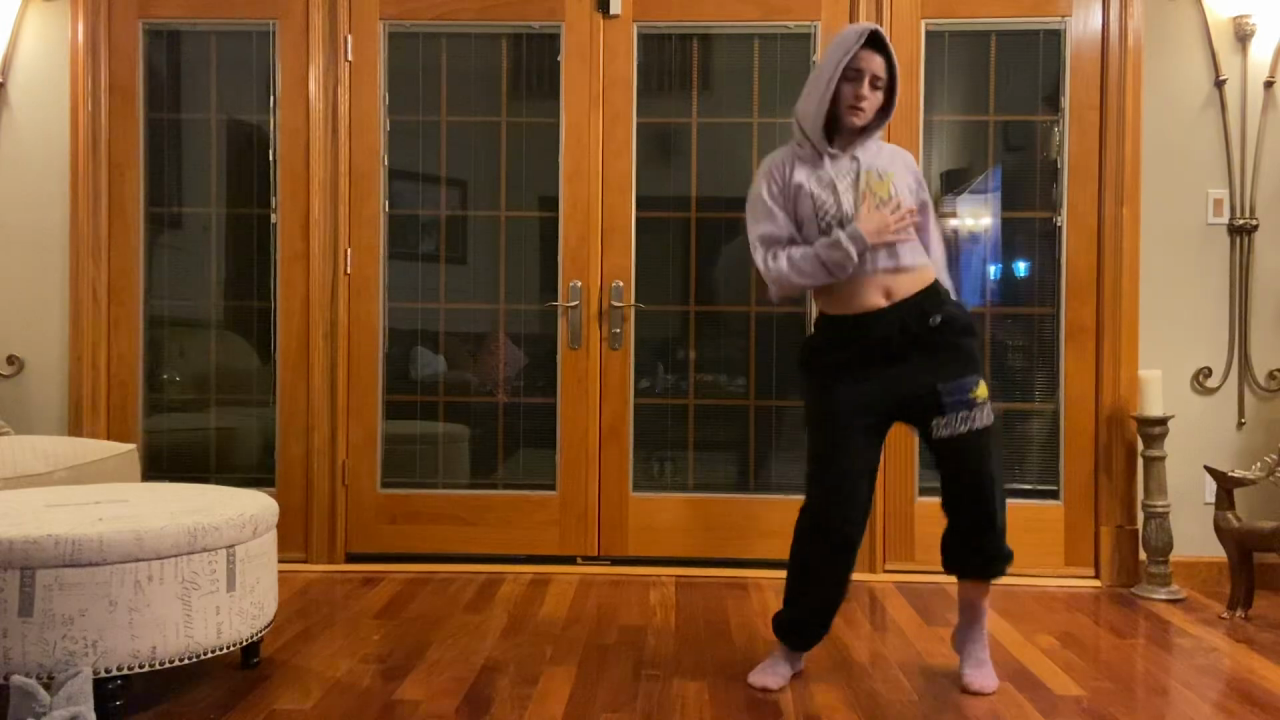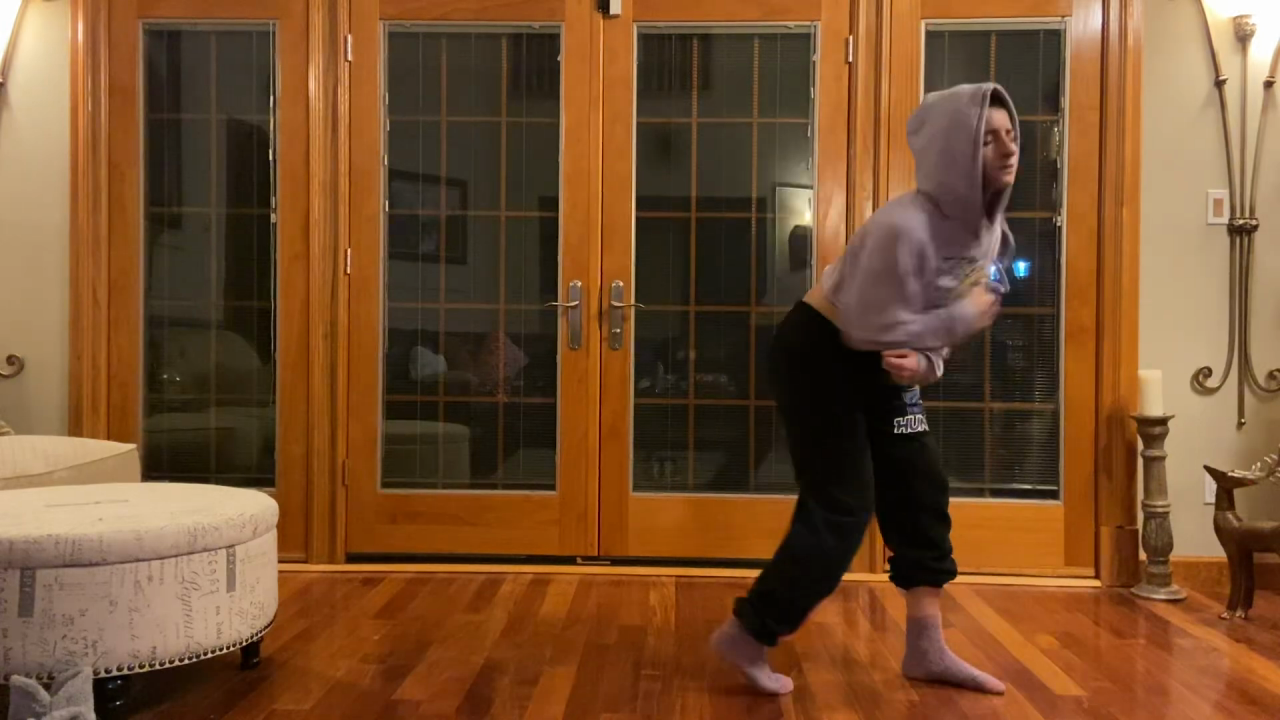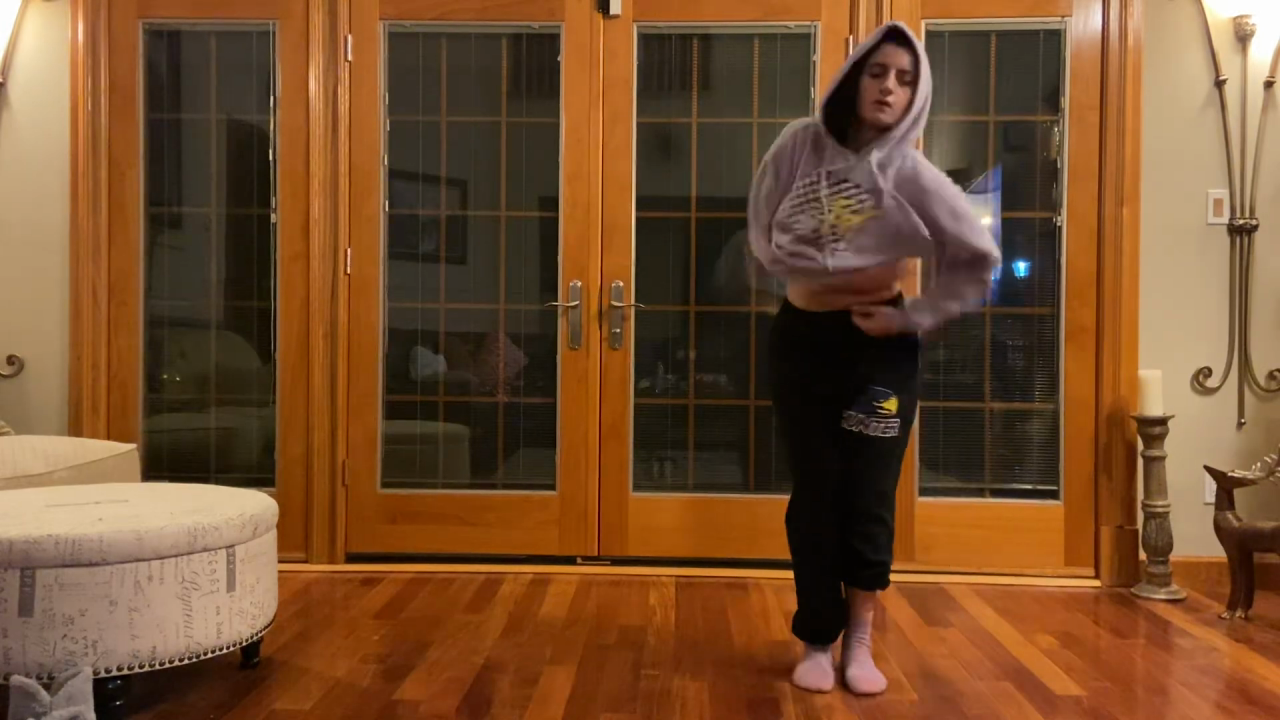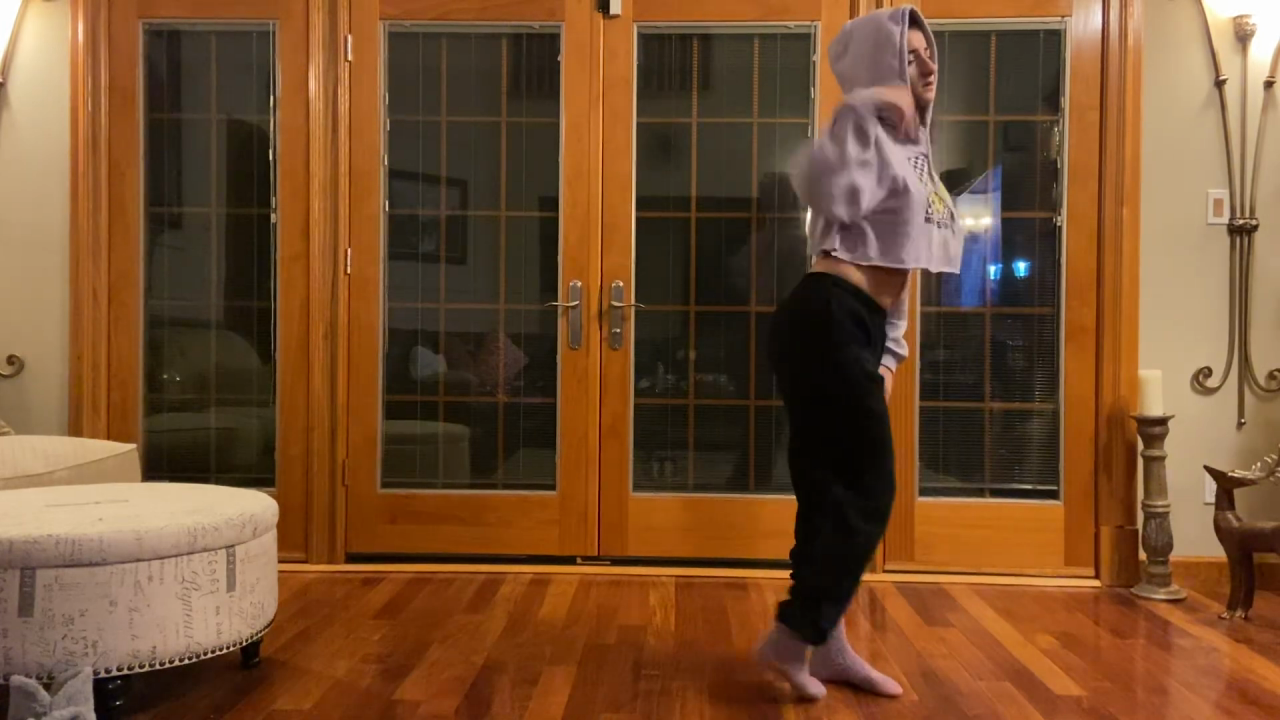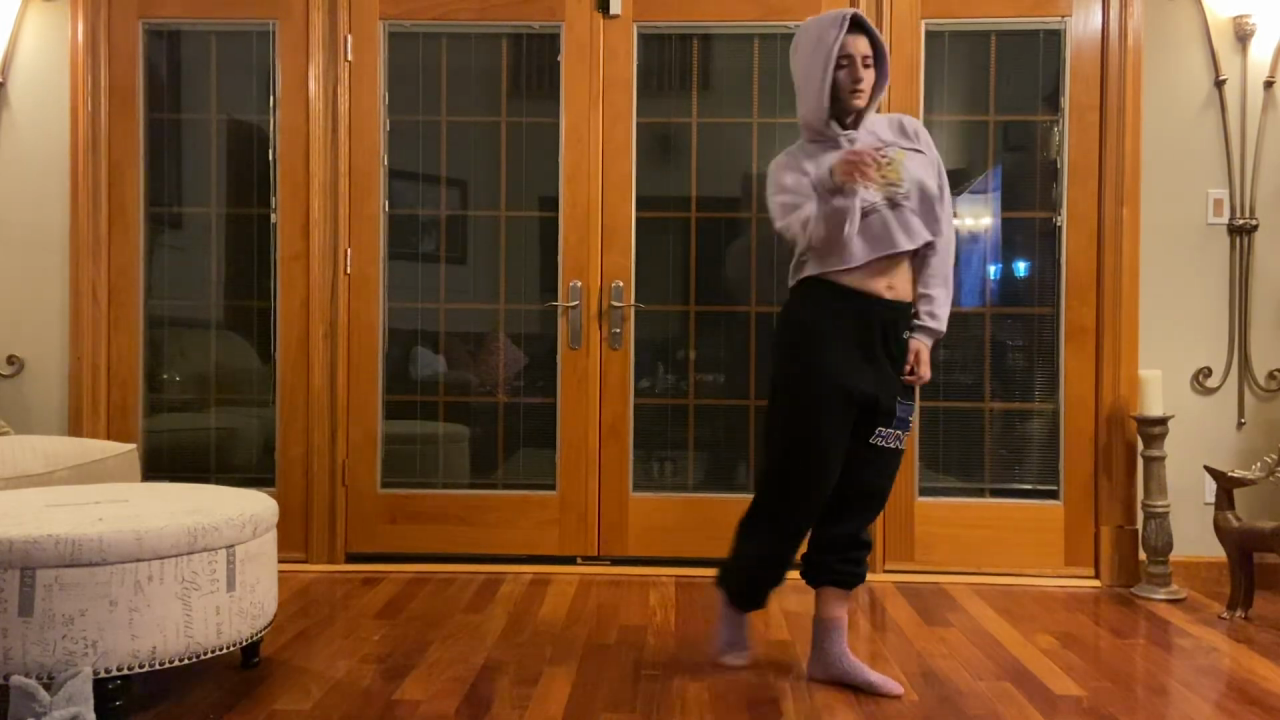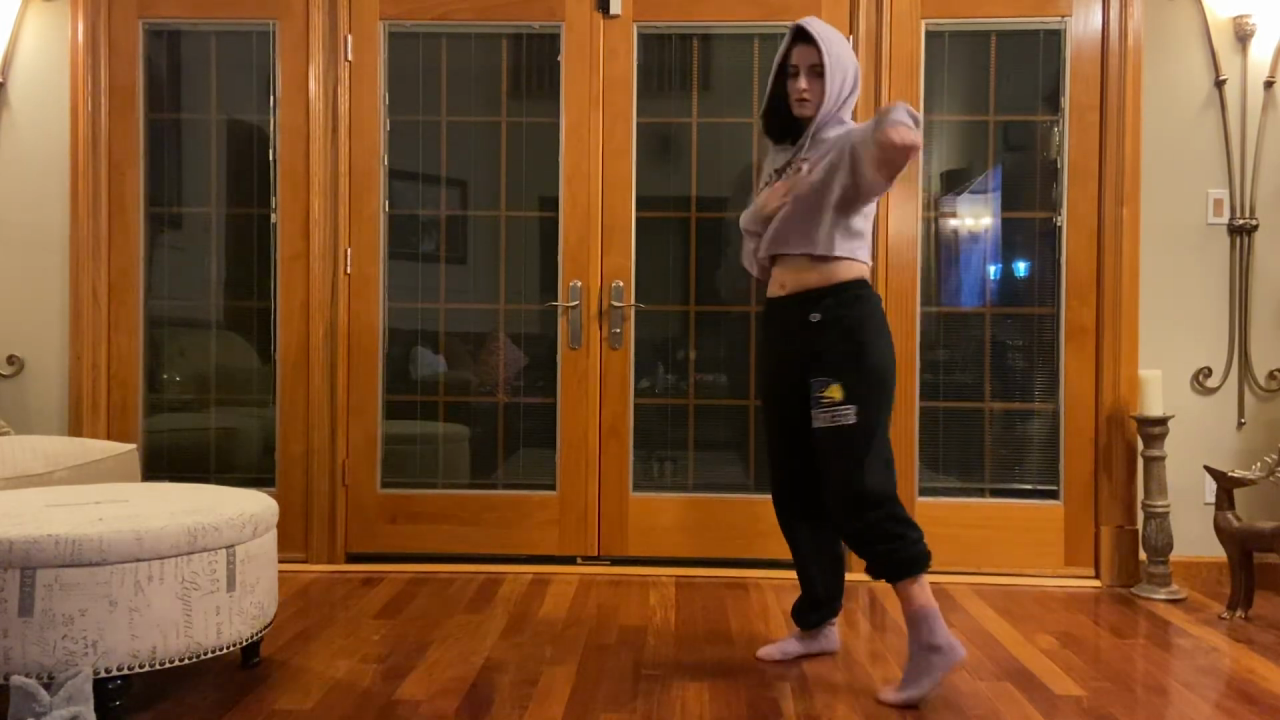
dt=0.7s
person 1, frame 1
left shoulder: (896, 162)
right shoulder: (783, 171)
right elbow: (775, 269)
left wrist: (966, 333)
right wrist: (851, 242)
left hip: (931, 331)
right hip: (846, 352)
left knee: (976, 489)
right knee: (835, 510)
left ankle: (972, 636)
right ankle: (793, 644)
person 1, frame 2
left shoulder: (991, 233)
right shoulder: (909, 227)
left elbow: (940, 322)
right elbow: (870, 325)
left wrist: (923, 357)
right wrist: (961, 319)
left hip: (880, 365)
right hip: (818, 357)
left knee: (922, 490)
right knee: (843, 506)
left ankle: (927, 647)
right ankle: (746, 634)
person 1, frame 3
left shoulder: (915, 176)
right shoulder: (798, 143)
left elbow: (978, 267)
right elbow: (765, 240)
left wrist: (909, 316)
right wrist: (840, 277)
left hip: (882, 343)
right hip: (803, 339)
left knee: (867, 495)
right knee: (816, 492)
left ankle: (859, 643)
right ankle: (818, 639)
person 1, frame 4
left shoulder: (909, 151)
right shoulder: (866, 132)
right elbow: (824, 193)
left wrist: (886, 357)
right wrist: (871, 111)
left hip: (853, 330)
right hip: (828, 320)
left knee: (834, 487)
right knee: (866, 488)
left ankle: (825, 645)
right ankle: (794, 636)
person 1, frame 5
left shoulder: (909, 135)
right shoulder: (797, 163)
left elbow: (937, 240)
right elbow: (816, 238)
left wrist: (926, 329)
right wrist: (846, 185)
left hip: (892, 331)
right hip: (823, 324)
left knee: (859, 494)
right knee: (797, 480)
left ankle: (830, 648)
right ankle: (736, 604)
person 1, frame 6
left shoulder: (847, 140)
right shoulder: (776, 155)
left elbow: (883, 156)
right elbow: (753, 252)
left wrist: (896, 131)
right wrist: (762, 212)
left hip: (843, 318)
right hip: (785, 326)
left knee: (854, 476)
right knee: (796, 486)
left ankle: (931, 638)
right ankle: (817, 623)
